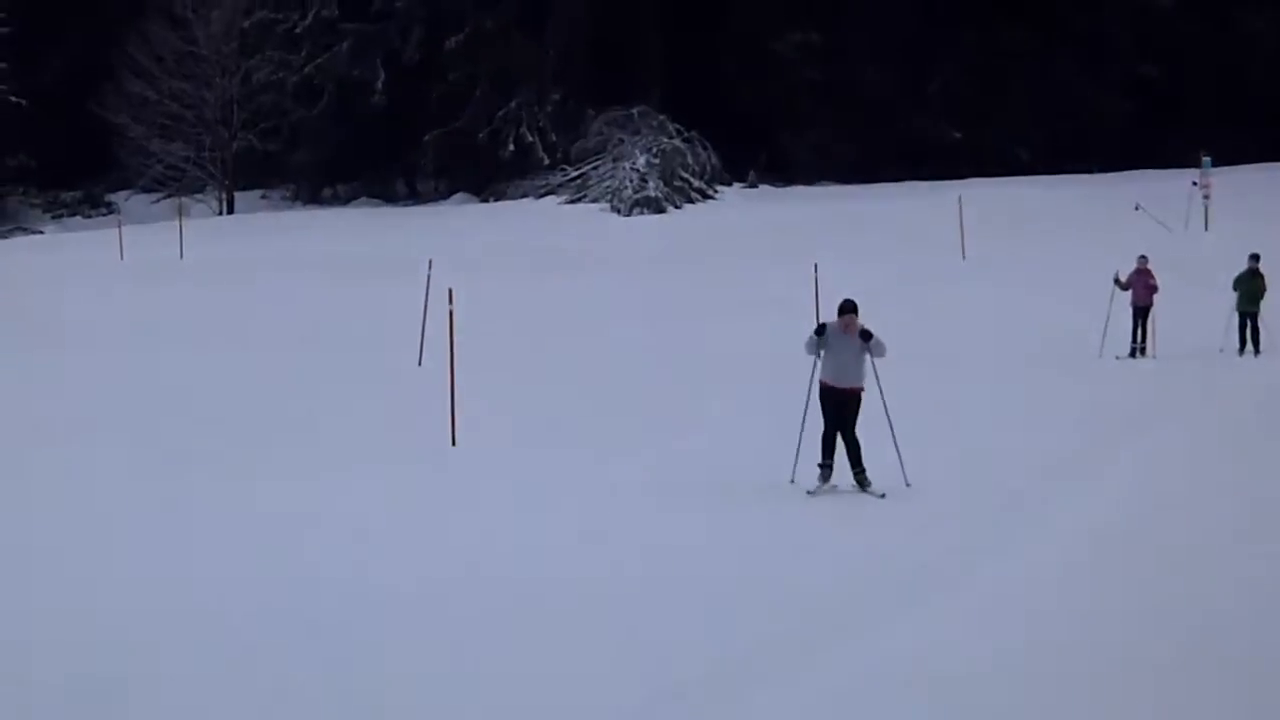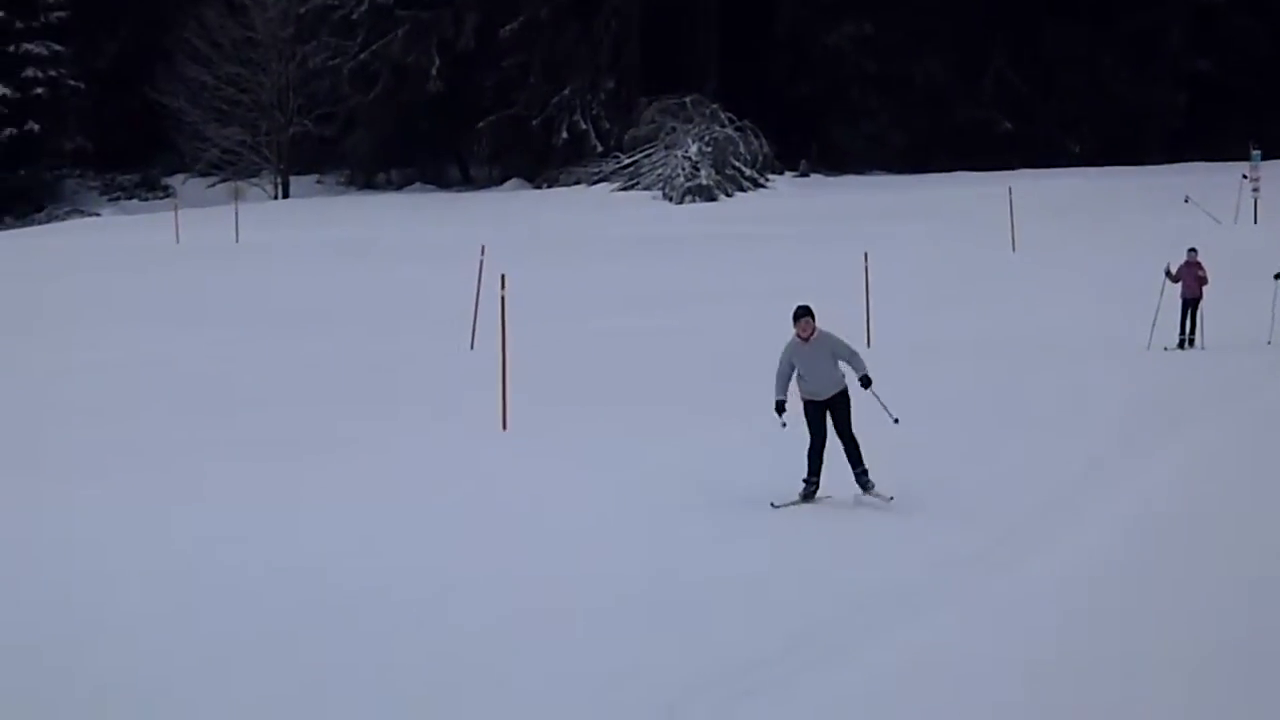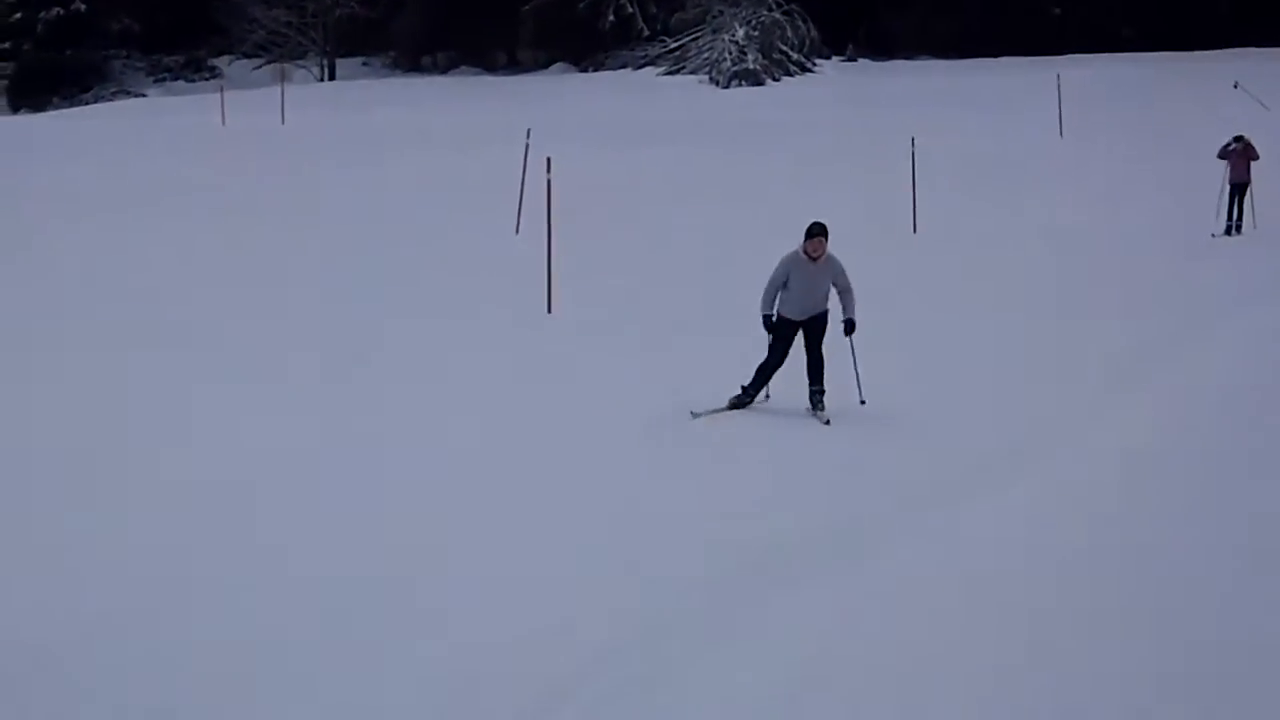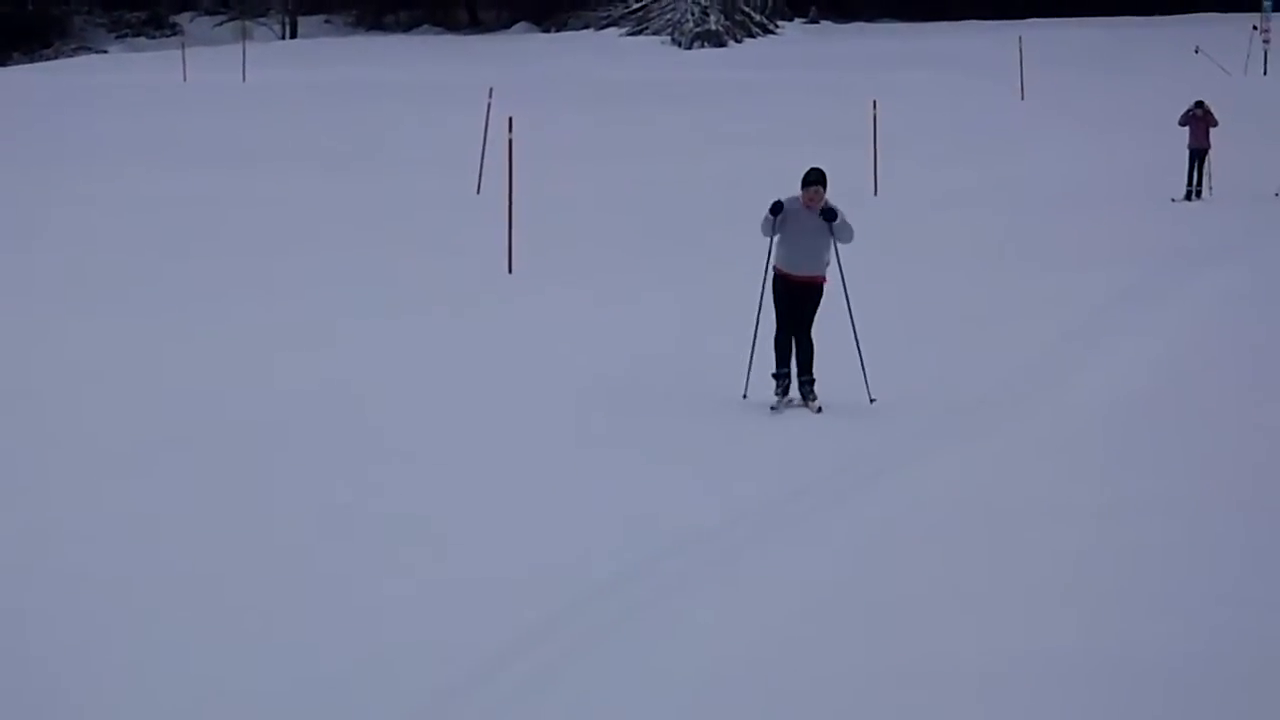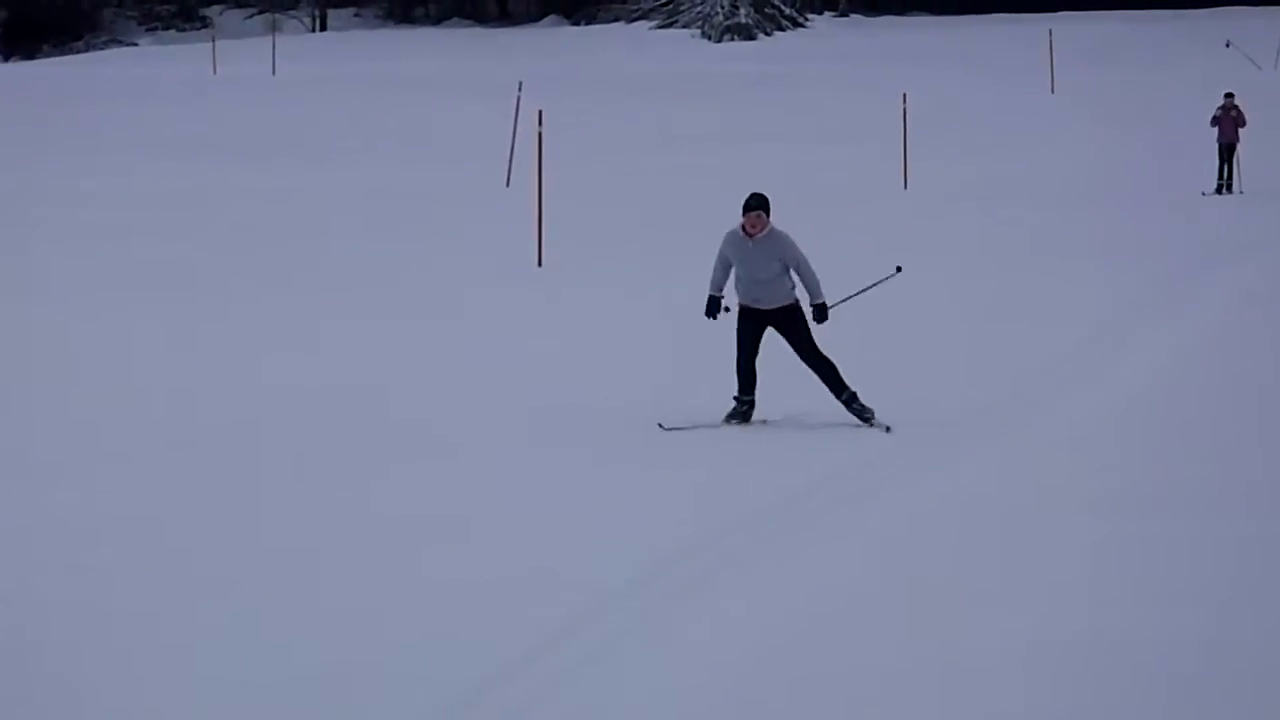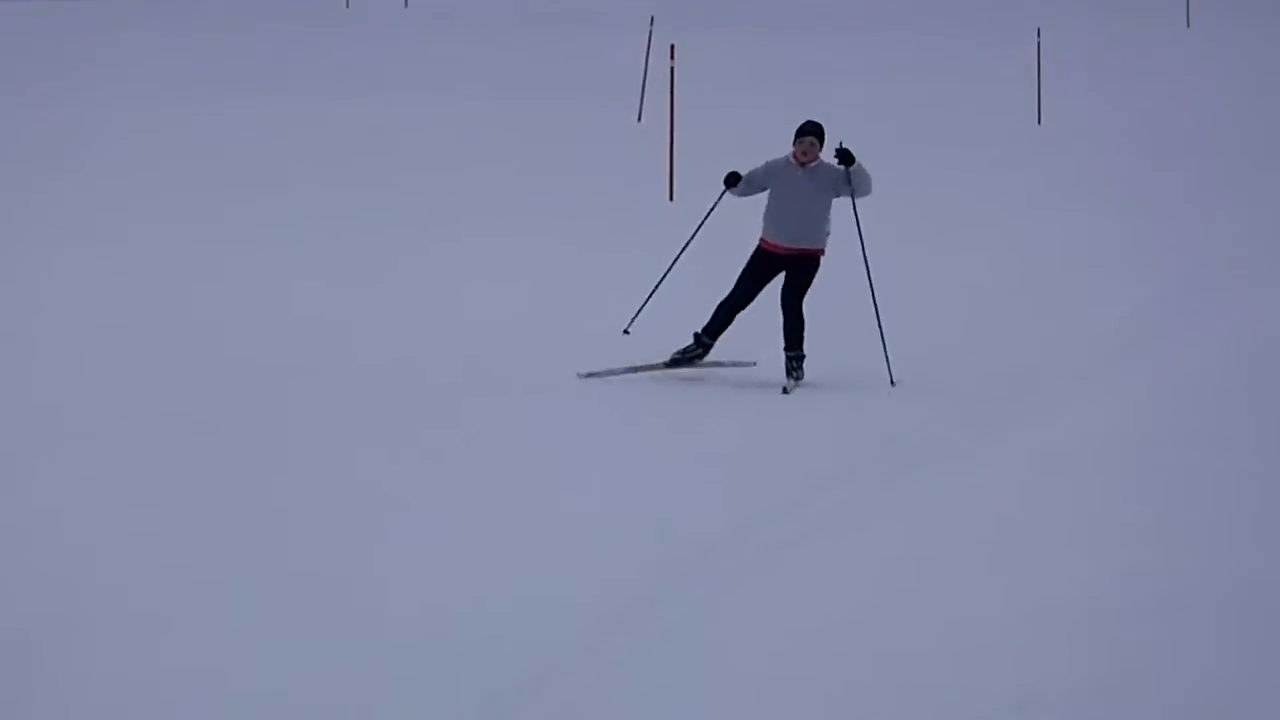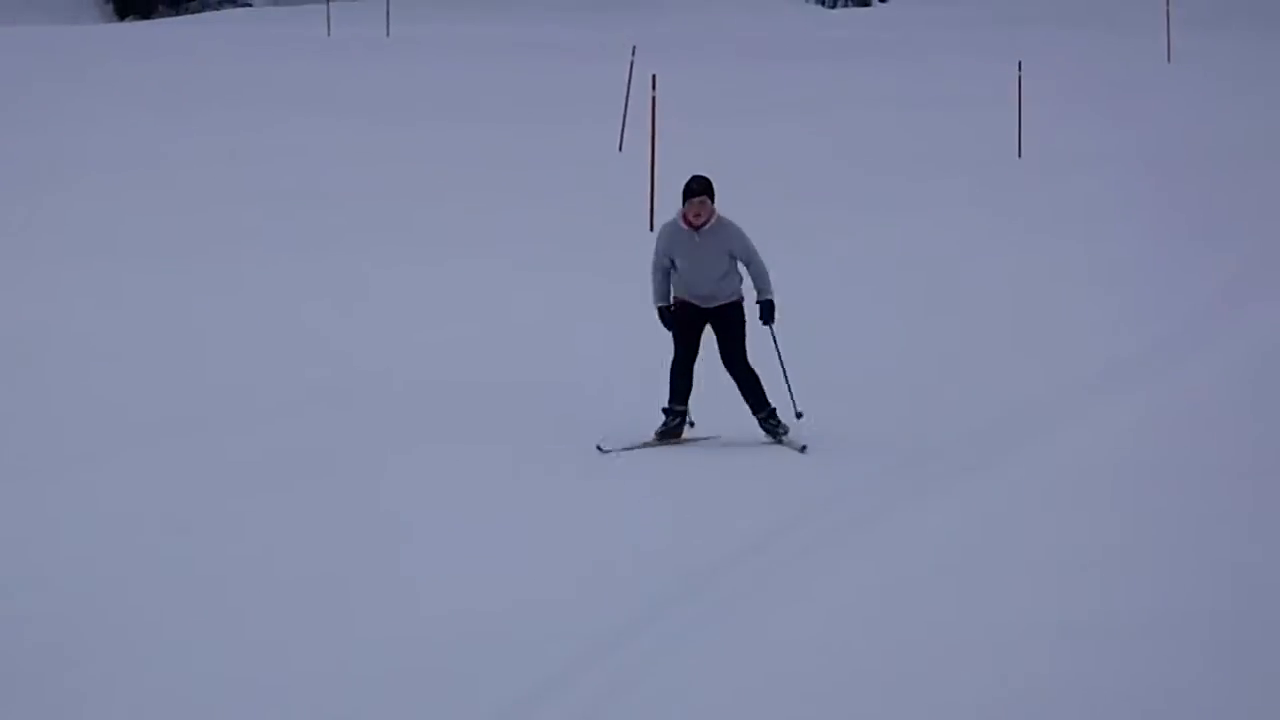
dt=0.7s
person 1, frame 1
left shoulder: (863, 334)
right shoulder: (829, 330)
left elbow: (880, 351)
right elbow: (810, 349)
left wrist: (870, 339)
right wrist: (817, 335)
left hip: (852, 391)
right hip: (828, 387)
left knee: (848, 432)
right knee: (831, 427)
left ankle: (859, 472)
person 1, frame 2
left shoulder: (829, 340)
right shoulder: (792, 348)
left elbow: (851, 355)
right elbow: (782, 374)
left wrist: (863, 373)
right wrist: (780, 399)
left hip: (838, 394)
right hip: (811, 400)
left knee: (845, 434)
right knee: (817, 440)
left ankle: (861, 475)
right ankle: (812, 483)
person 1, frame 3
left shoulder: (832, 264)
right shoulder: (790, 260)
left elbow: (845, 290)
right elbow: (773, 286)
left wrist: (849, 316)
right wrist: (767, 314)
left hip: (816, 315)
right hip: (787, 317)
left knee: (814, 351)
right knee: (775, 358)
left ankle: (816, 394)
right ankle: (749, 393)
person 1, frame 4
left shoulder: (830, 210)
right shoulder: (788, 205)
left elbow: (847, 236)
right elbow: (766, 231)
left wrist: (834, 221)
right wrist: (772, 215)
left hip: (812, 281)
right hip: (783, 277)
left knee: (802, 331)
right knee: (784, 327)
left ankle: (806, 382)
right ankle: (783, 377)
person 1, frame 5
left shoulder: (780, 240)
right shoulder: (732, 239)
left elbow: (803, 268)
right elbow: (722, 265)
left wrist: (818, 301)
right wrist: (714, 294)
left hip: (785, 306)
right hip: (749, 308)
left knee: (810, 353)
right knee: (745, 354)
left ankle: (847, 398)
right ankle: (744, 404)
person 1, frame 6
left shoulder: (829, 174)
right shoulder: (776, 167)
left elbow: (863, 189)
right elbow: (745, 187)
left wrist: (851, 165)
right wrist: (733, 181)
left hip: (807, 253)
right hip: (770, 249)
left knee: (791, 302)
right knee: (738, 298)
left ankle: (793, 360)
right ankle: (703, 344)
person 1, frame 7
left shoulder: (729, 230)
right shoulder: (670, 232)
left elbow: (753, 262)
right elbow: (660, 267)
left wrist: (765, 298)
right wrist: (662, 304)
left hip: (727, 305)
right hip: (687, 304)
left knee: (735, 361)
right knee: (684, 356)
right ankle: (676, 416)
